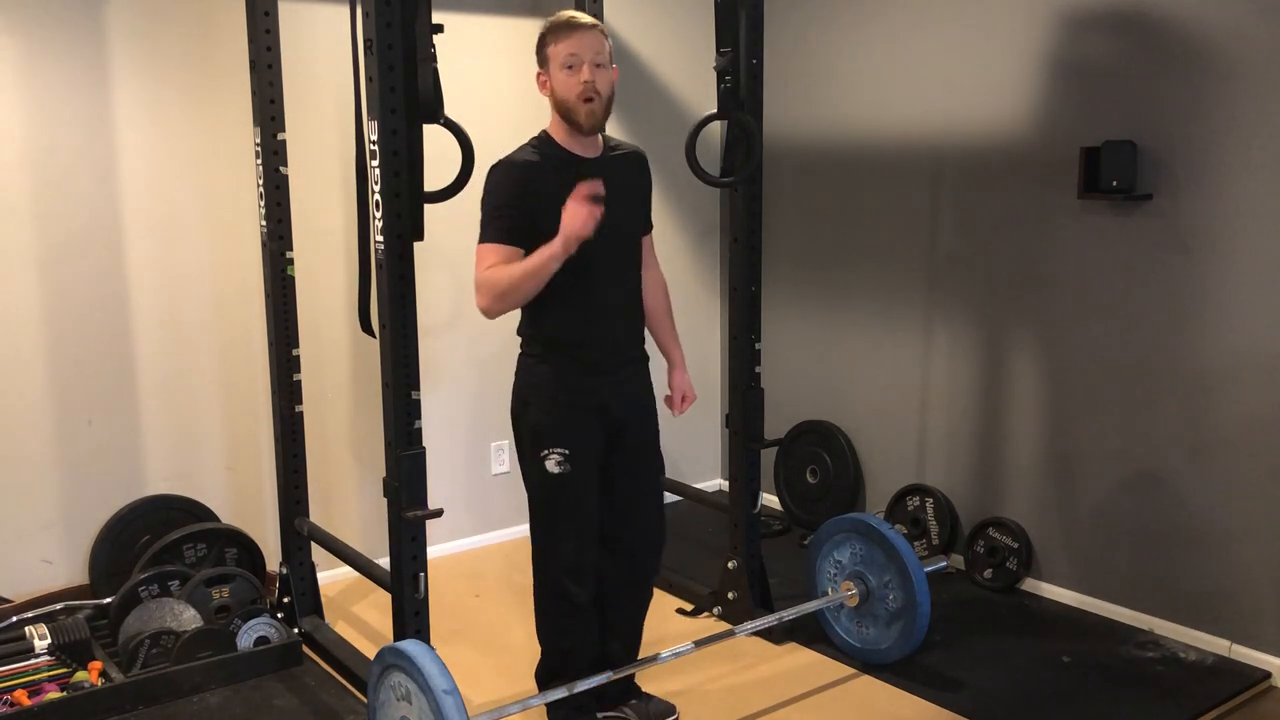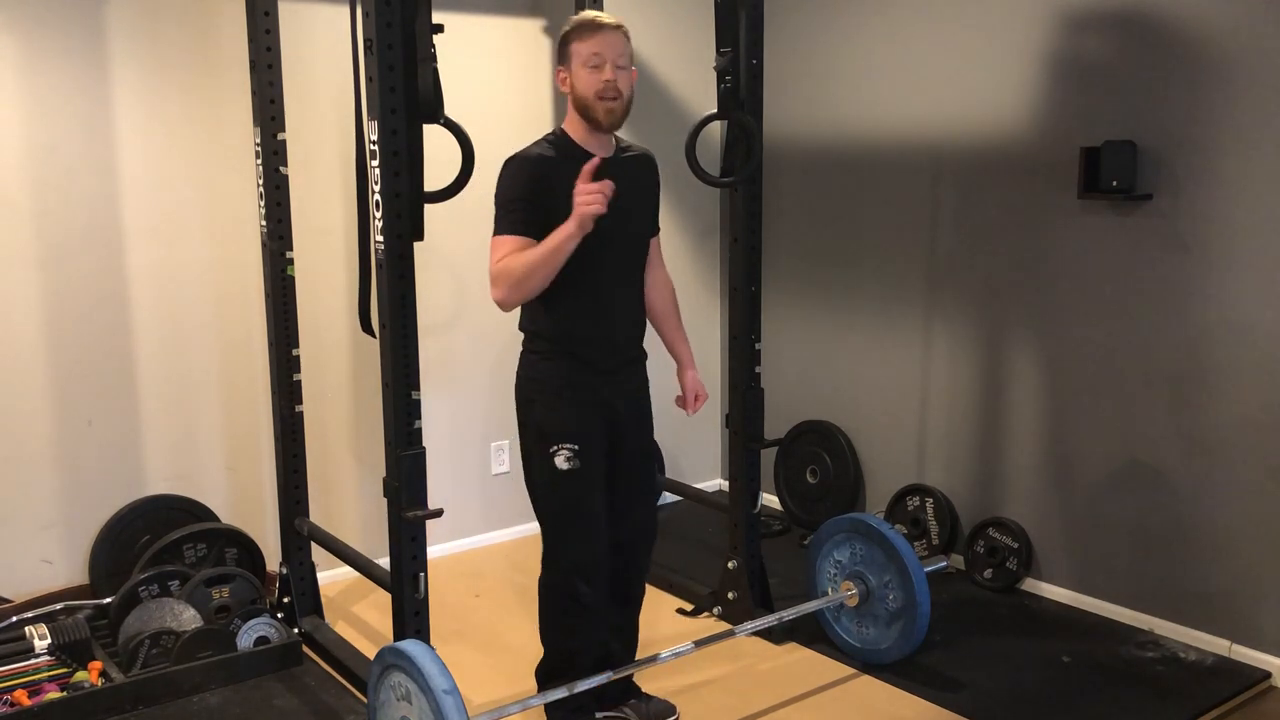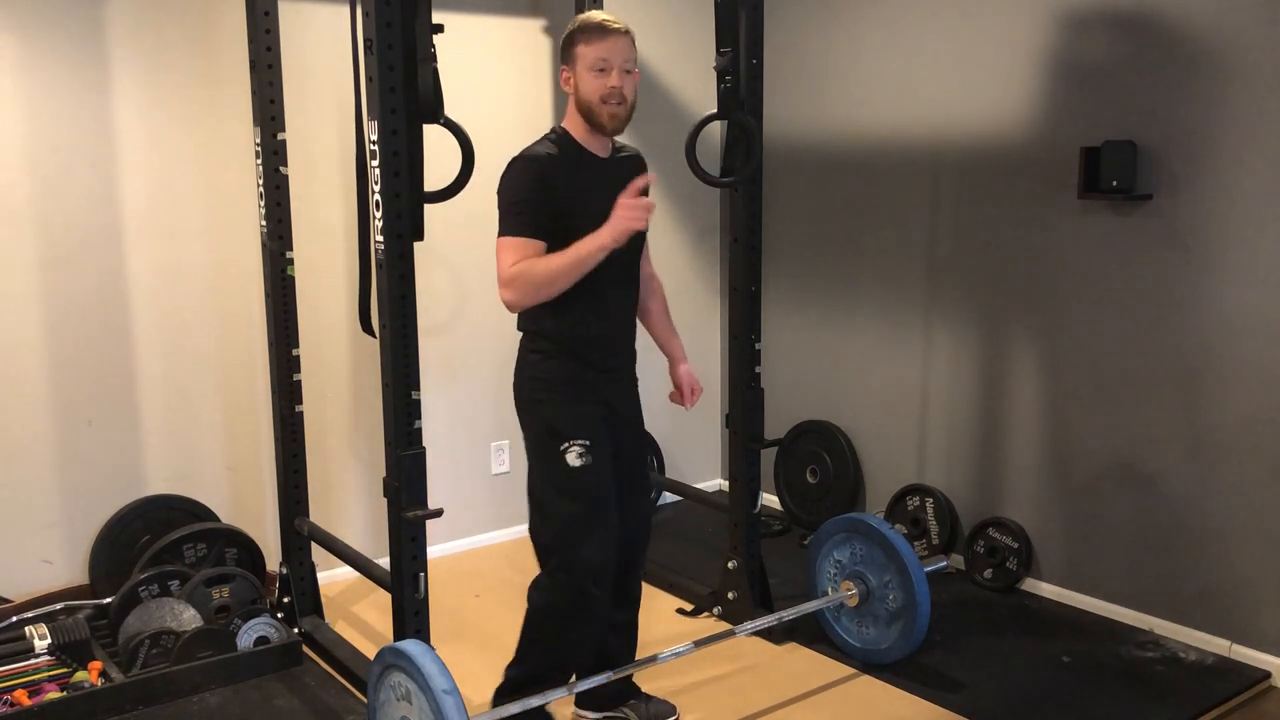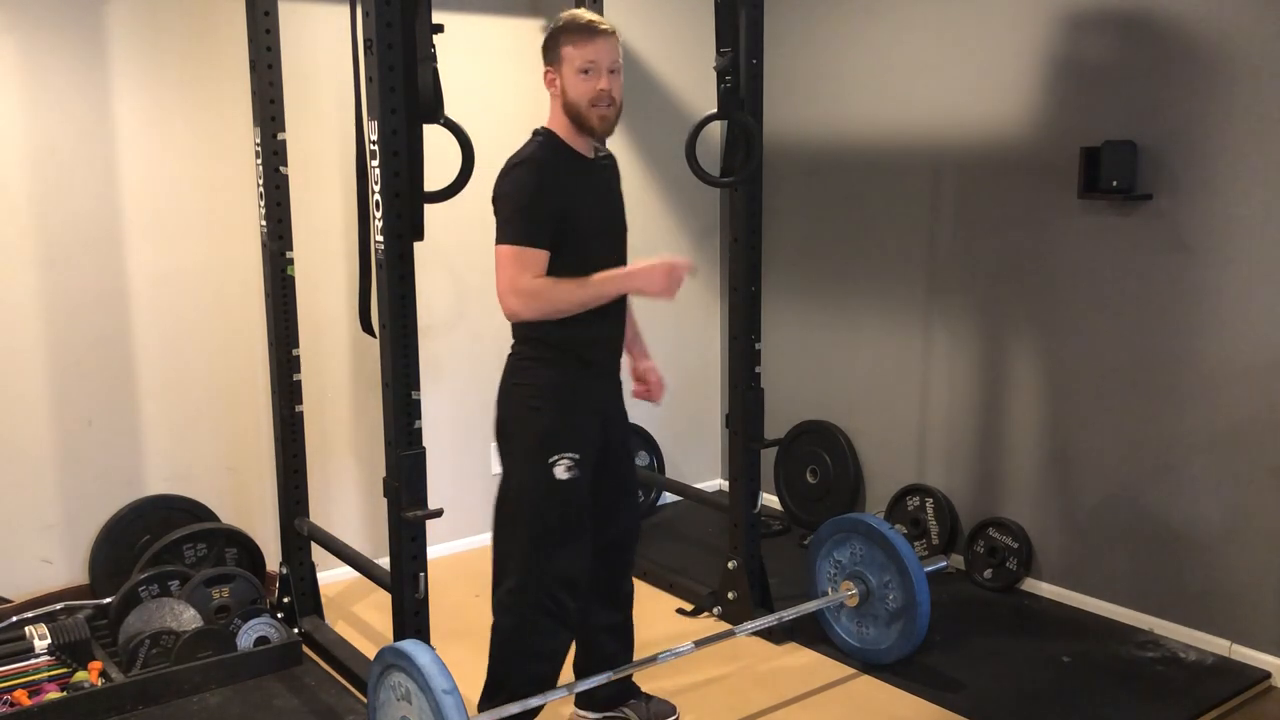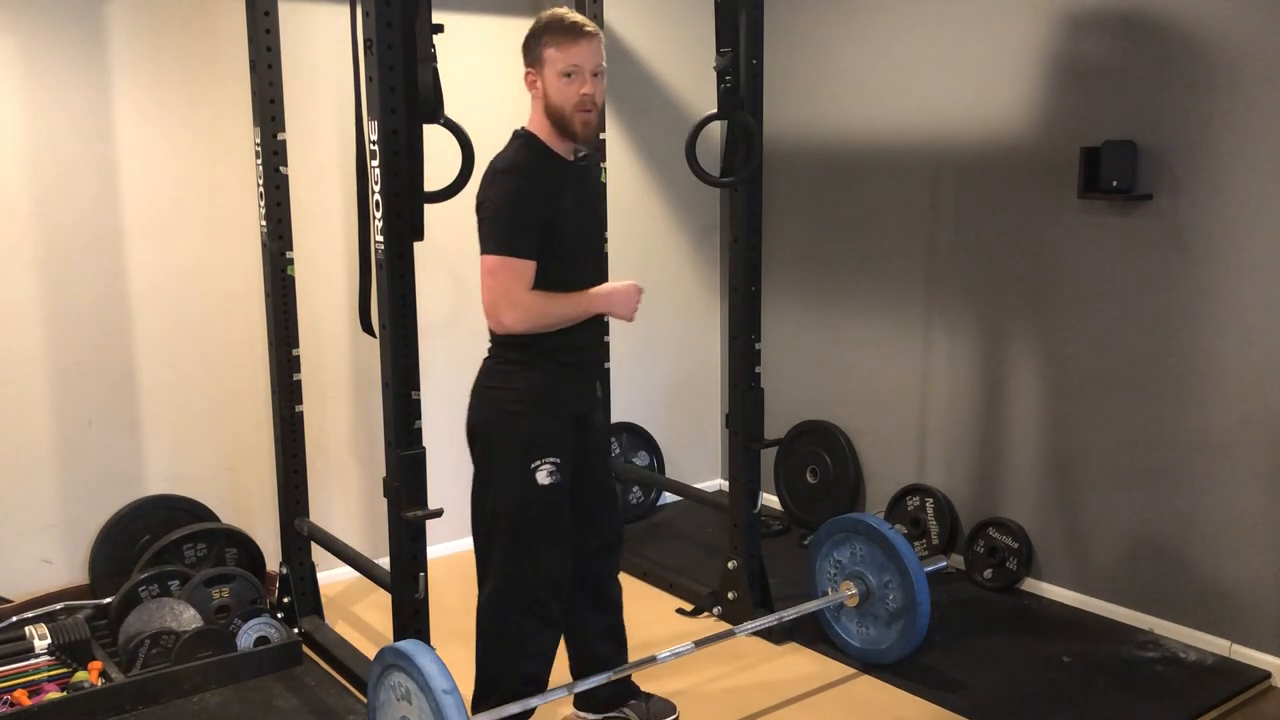
dt=0.2s
person 1, frame 1
left shoulder: (632, 164)
right shoulder: (519, 174)
right elbow: (490, 293)
left wrist: (675, 361)
right wrist: (564, 241)
left hip: (628, 381)
right hip: (555, 391)
left knee: (638, 539)
right knee: (569, 558)
person 1, frame 2
left shoulder: (641, 167)
right shoulder: (533, 169)
right elbow: (505, 288)
left wrist: (685, 360)
right wrist: (577, 221)
left hip: (626, 380)
right hip: (558, 386)
left knee: (630, 542)
right knee: (575, 553)
person 1, frame 3
left shoulder: (632, 168)
right shoulder: (537, 169)
right elbow: (515, 287)
left wrist: (676, 355)
right wrist: (607, 231)
left hip: (617, 379)
right hip: (557, 383)
left knee: (626, 539)
right knee: (580, 553)
person 1, frame 4
left shoulder: (604, 166)
right shoulder: (531, 171)
right elbow: (521, 296)
left wrist: (636, 351)
right wrist: (632, 278)
left hip: (597, 385)
right hip: (545, 392)
left knee: (613, 542)
right knee: (545, 568)
person 1, frame 5
left shoulder: (581, 167)
right shoulder: (516, 175)
right elbow: (508, 309)
right wrist: (604, 298)
left hip: (574, 392)
right hip: (522, 402)
left knee: (596, 549)
right knee: (526, 575)
